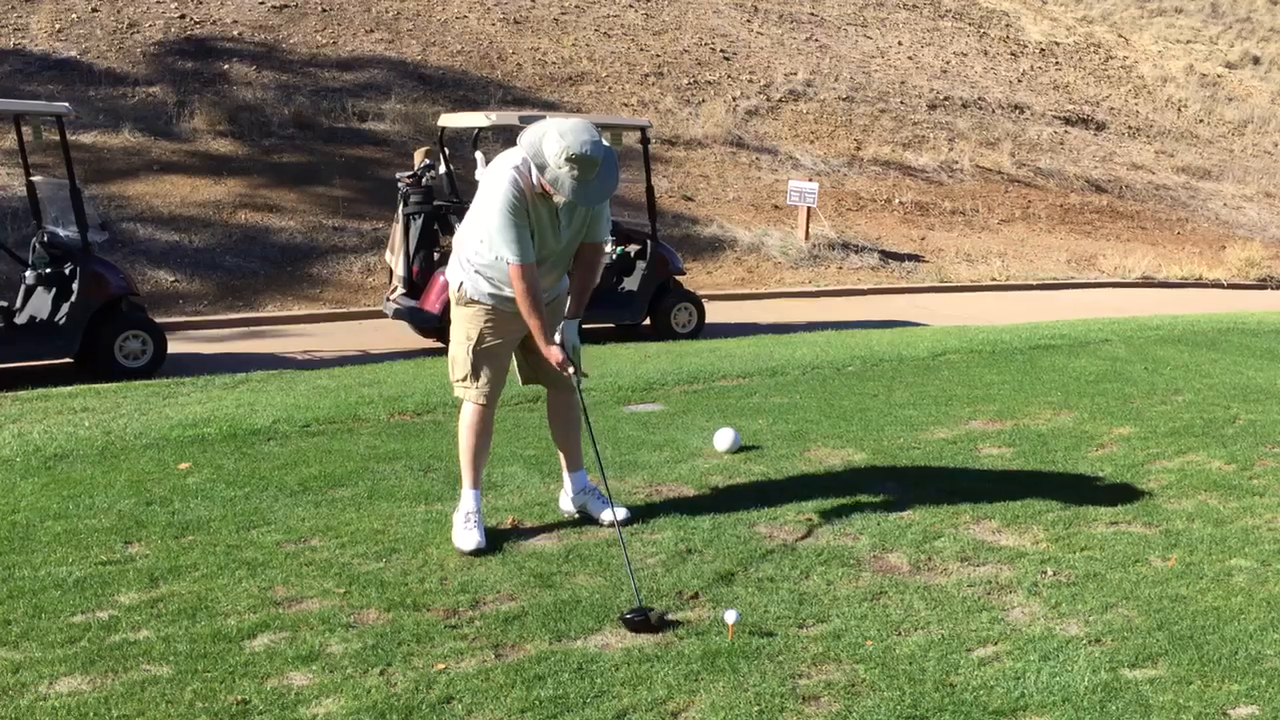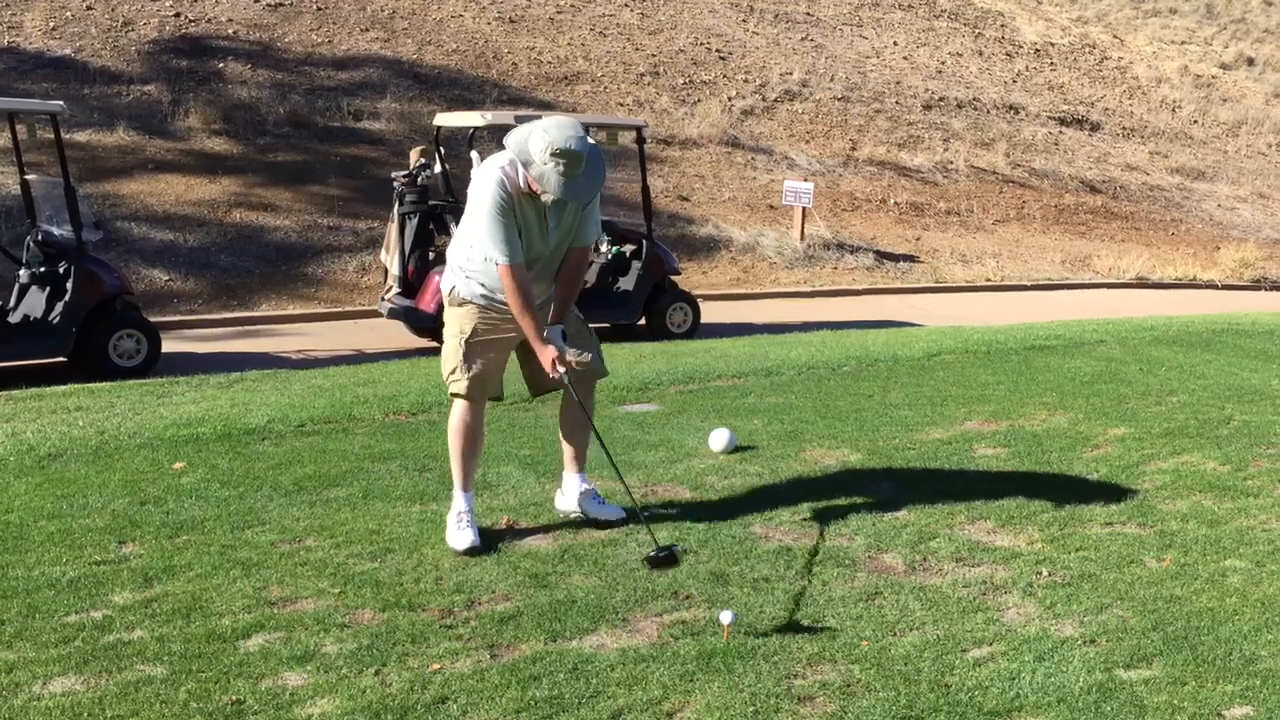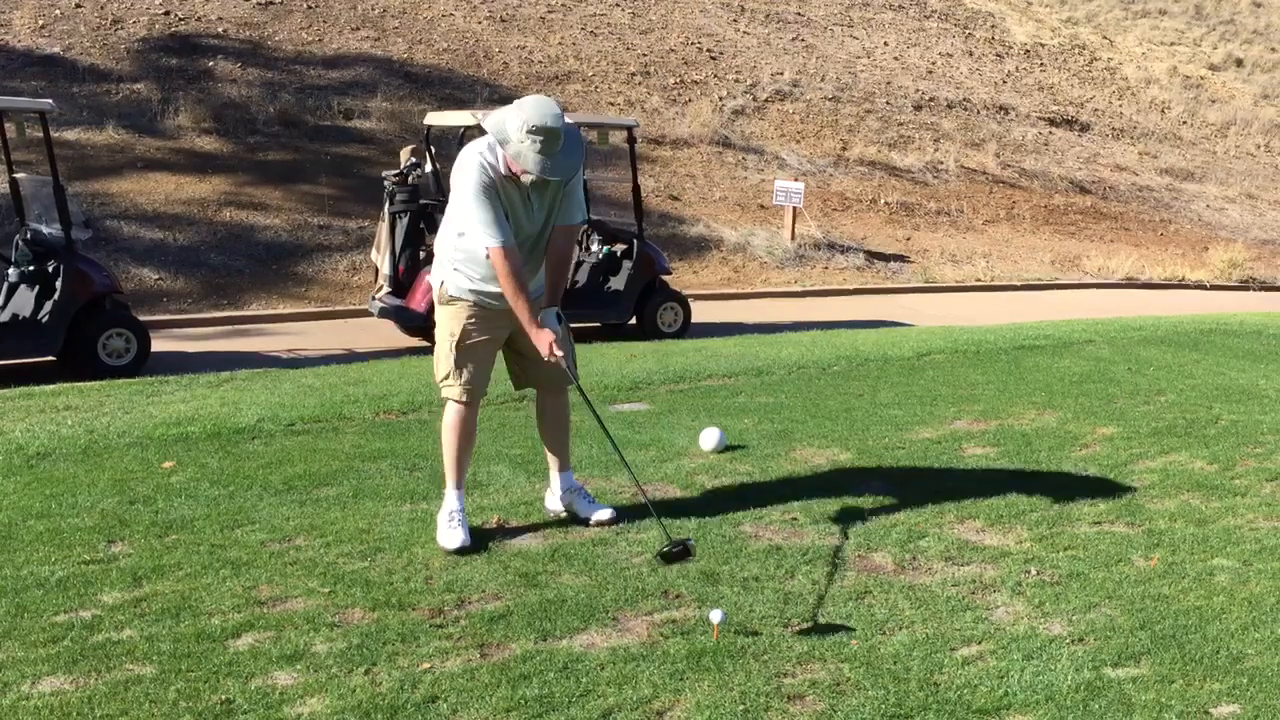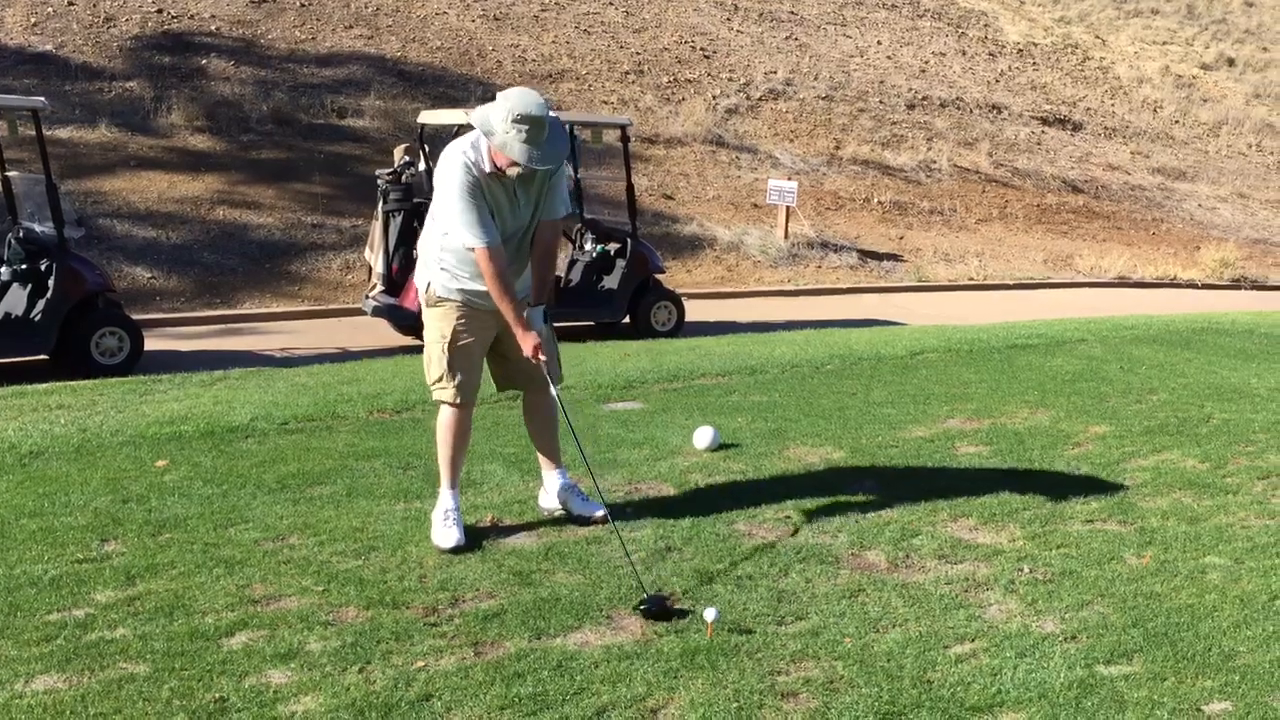
dt=0.4s
person 1, frame 1
left shoulder: (590, 177)
right shoulder: (506, 182)
left elbow: (591, 248)
right elbow: (520, 275)
left wrist: (573, 319)
right wrist: (545, 344)
left hip: (550, 290)
right hip: (485, 289)
left knee: (564, 384)
right knee: (480, 396)
left ankle: (576, 488)
right ankle: (469, 506)
person 1, frame 2
left shoulder: (582, 180)
right shoulder: (494, 182)
left elbow: (578, 255)
right elbow: (510, 276)
left wrist: (556, 326)
right wrist: (538, 346)
left hip: (547, 296)
right hip: (480, 295)
left knee: (583, 379)
right knee: (468, 396)
left ankle: (575, 489)
right ankle: (461, 507)
person 1, frame 3
left shoulder: (563, 162)
right shoulder: (476, 168)
left elbow: (563, 238)
right elbow: (503, 259)
left wrist: (551, 310)
right wrist: (535, 328)
left hip: (534, 290)
right hip: (468, 291)
left knee: (555, 385)
right knee: (463, 396)
left ankle: (562, 488)
right ankle: (452, 505)
person 1, frame 4
left shoulder: (547, 159)
right shoulder: (461, 164)
left elbow: (548, 234)
right elbow: (484, 257)
left wrist: (536, 306)
right wrist: (520, 329)
left hip: (519, 287)
right hip: (456, 290)
left knee: (540, 384)
right knee: (458, 398)
left ankle: (556, 485)
right ankle: (447, 504)
